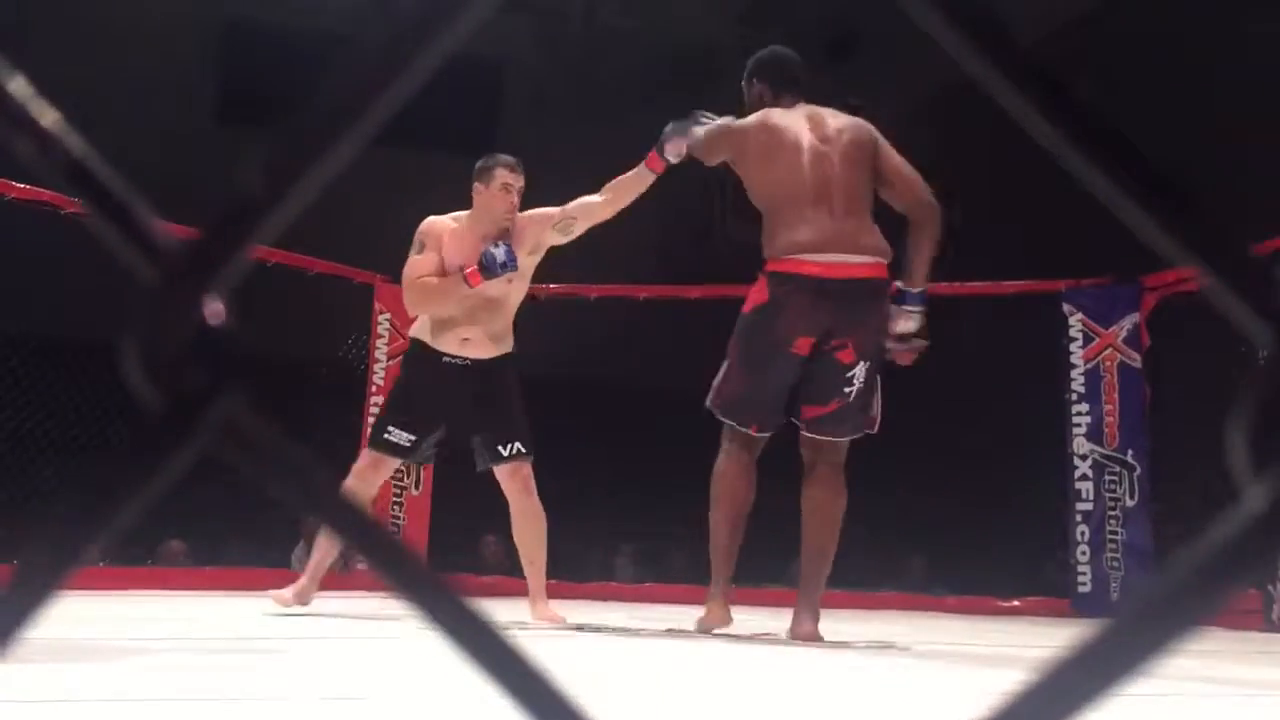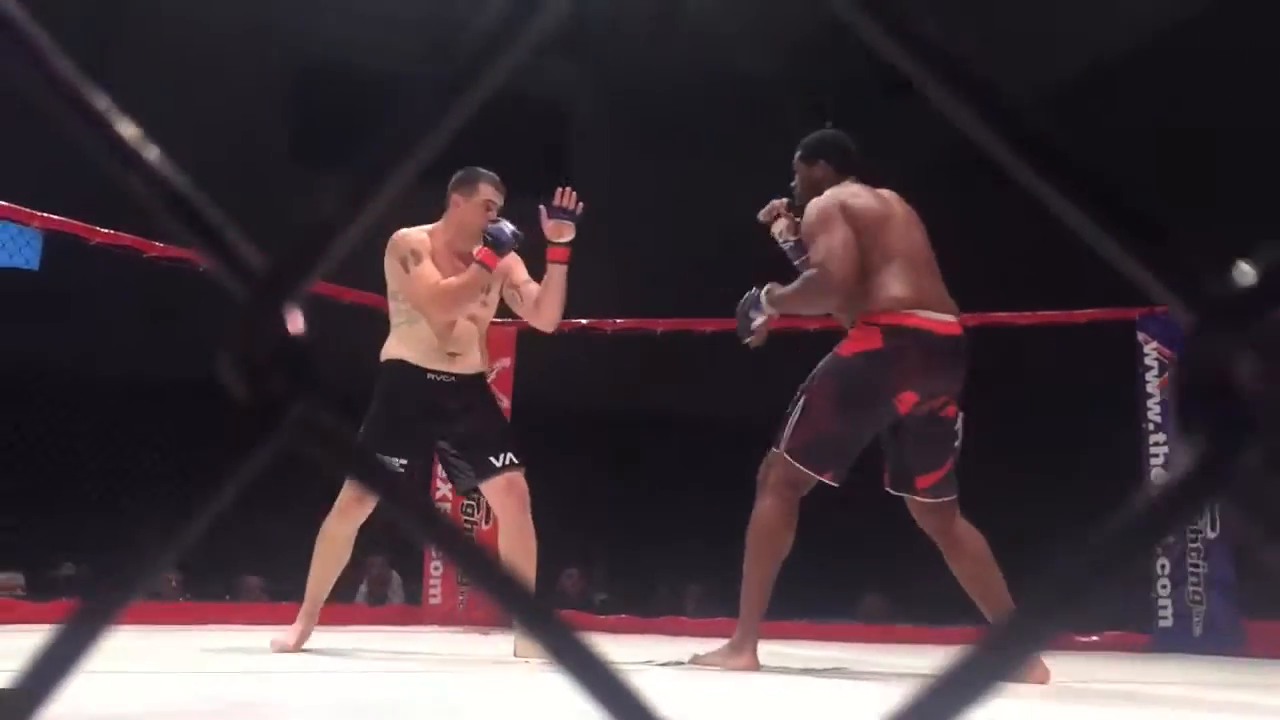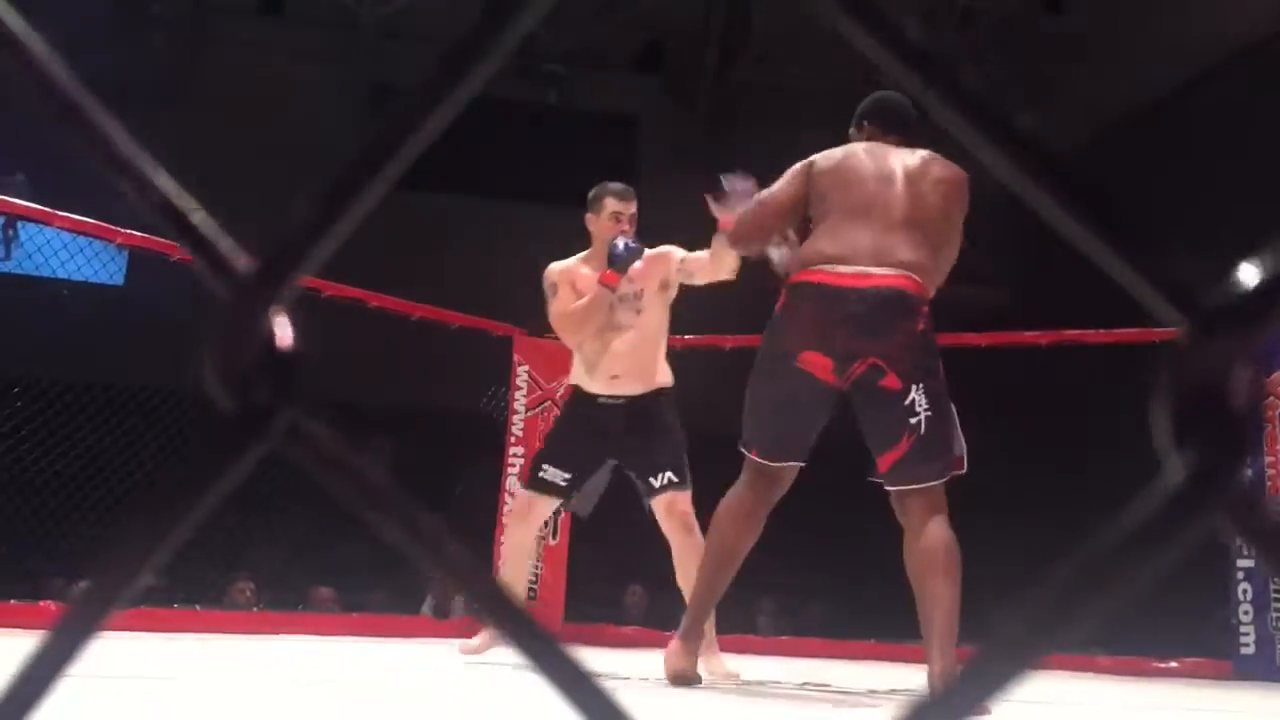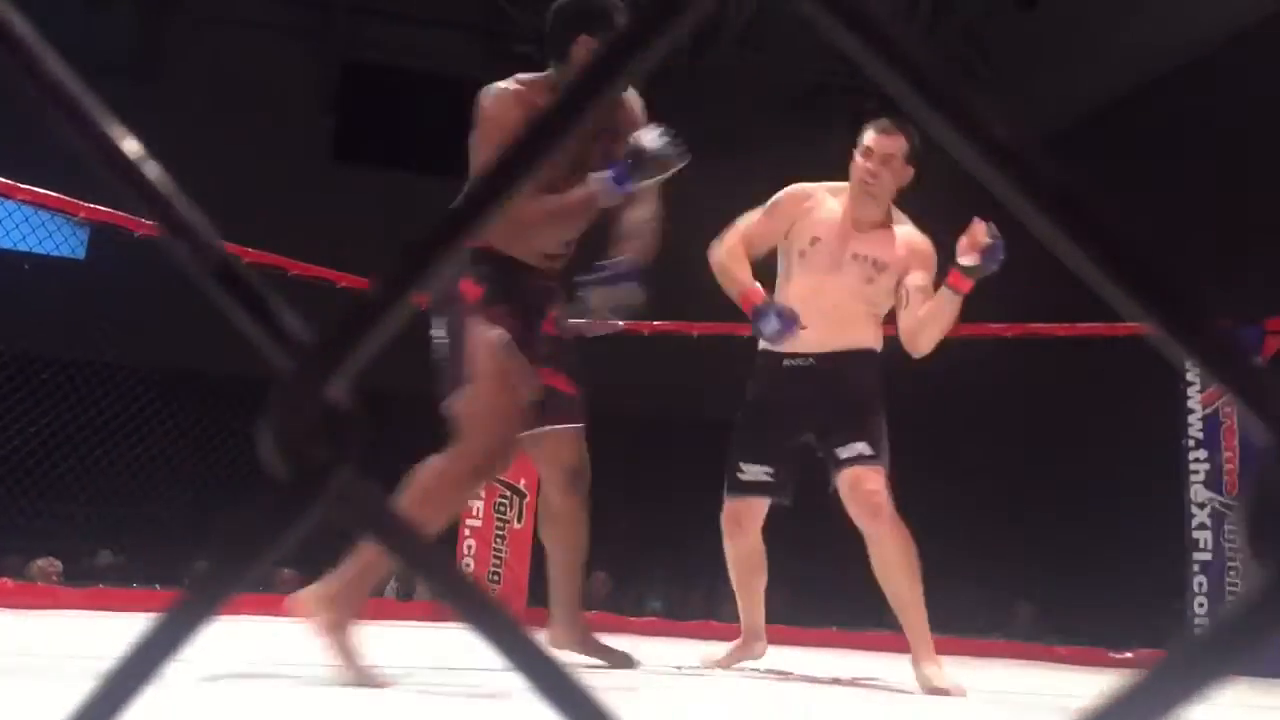
dt=1s
person 1, frame 1
left shoulder: (742, 131)
right shoulder: (858, 130)
left elbow: (693, 143)
right elbow: (924, 209)
left wrist: (707, 128)
right wrist: (909, 297)
left hip: (791, 286)
right hip: (862, 290)
left knee: (741, 439)
right knee: (825, 456)
left ankle: (719, 596)
right ankle: (807, 611)
person 1, frame 2
left shoulder: (827, 206)
right shoulder: (895, 206)
left elbow: (835, 283)
left wrist: (767, 301)
right wrist: (796, 244)
left hip: (887, 345)
right hip: (943, 350)
left knee: (779, 481)
right knee: (938, 512)
left ankle: (742, 644)
person 1, frame 3
left shoulder: (822, 163)
right shoulder: (949, 177)
left elbow: (740, 234)
left hip: (811, 308)
right hip: (895, 316)
left knee: (761, 481)
right knee: (922, 506)
left ankle: (686, 642)
right ankle: (947, 682)
person 1, frame 4
left shoulder: (623, 112)
right shoulder: (513, 105)
left elbow: (639, 210)
right elbow: (508, 217)
left wrist: (626, 266)
right wrist: (614, 179)
left hip: (539, 292)
right hip: (482, 277)
left knee: (567, 466)
right knee: (490, 436)
left ankle: (569, 626)
right ankle: (337, 595)
person 2, frame 1
left shoulder: (535, 230)
right shoulder: (436, 230)
left elbow: (601, 204)
right elbow: (414, 300)
left wrist: (658, 160)
right wrist: (476, 276)
left hip: (490, 373)
right hip: (429, 365)
left knee: (519, 482)
right knee: (369, 470)
left ankle: (539, 598)
right ankle: (308, 580)
person 2, frame 2
left shoulder: (500, 257)
right shoulder: (409, 243)
left elbow: (544, 319)
right elbow: (439, 304)
left wrist: (559, 247)
right wrist: (489, 260)
left hip: (468, 390)
right hip: (407, 384)
left knee: (513, 496)
right knee: (354, 502)
left ankle: (527, 628)
right ankle: (306, 618)
person 2, frame 3
left shoulder: (663, 262)
right shoulder: (562, 274)
left elbow: (721, 267)
right elbow: (576, 335)
right wrist: (611, 275)
left hip: (650, 410)
right hip: (587, 409)
left knee: (679, 520)
right knee: (525, 513)
left ankle: (710, 646)
right ankle: (496, 624)
person 2, frame 4
left shoulder: (912, 245)
right shoulder: (801, 201)
left elbow: (919, 341)
right elbow: (725, 253)
left wrist: (965, 274)
right wrist: (758, 305)
left hip: (850, 374)
right hip: (780, 371)
left knee: (871, 500)
right knee: (739, 518)
left ankle: (926, 654)
right ankle: (751, 634)
